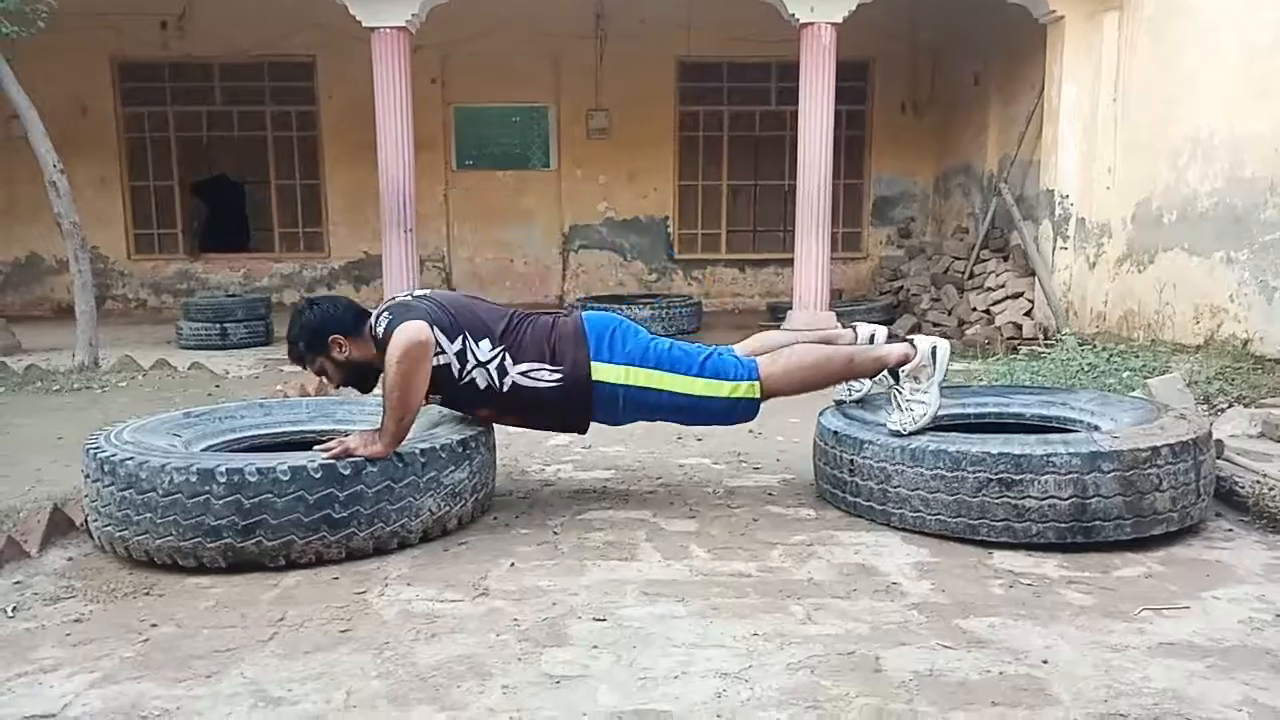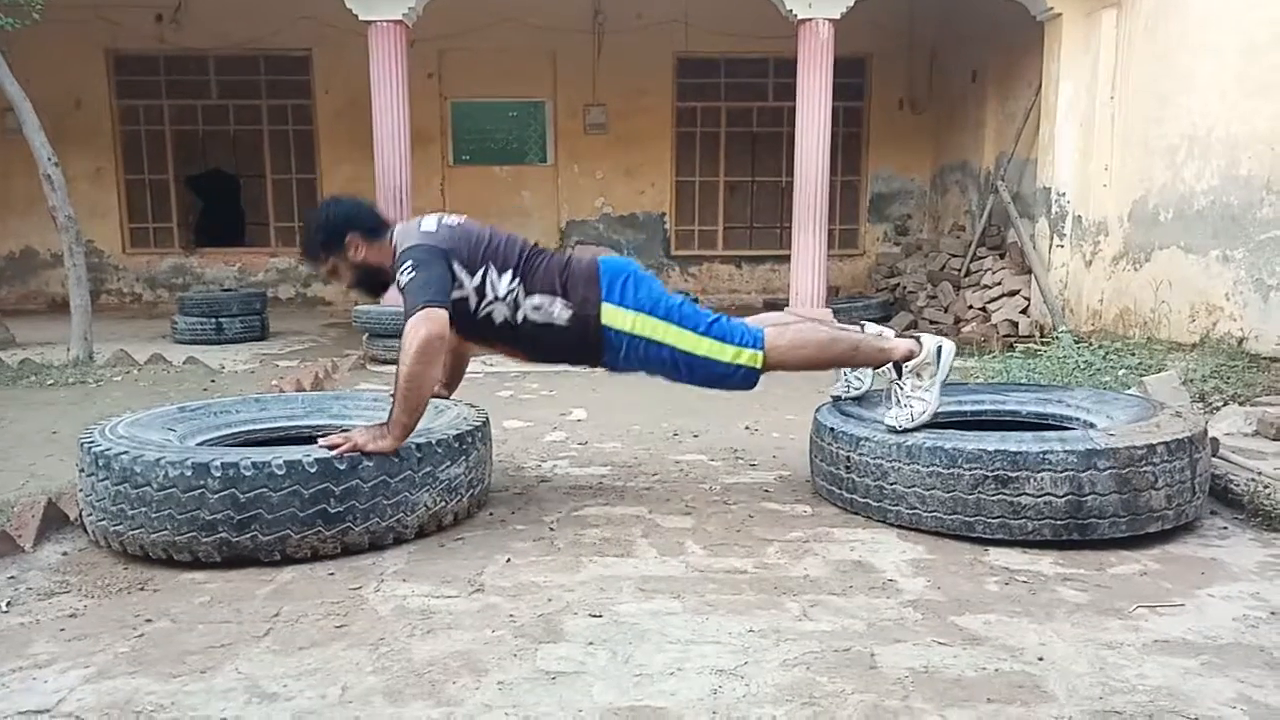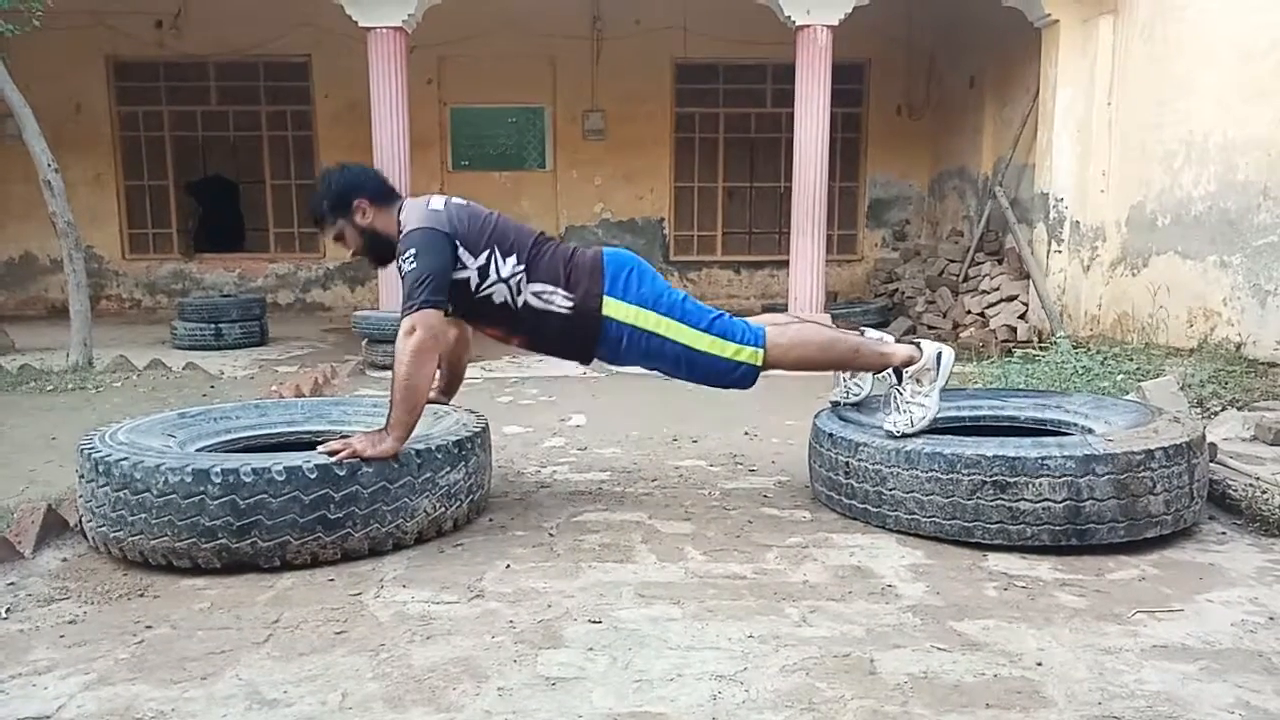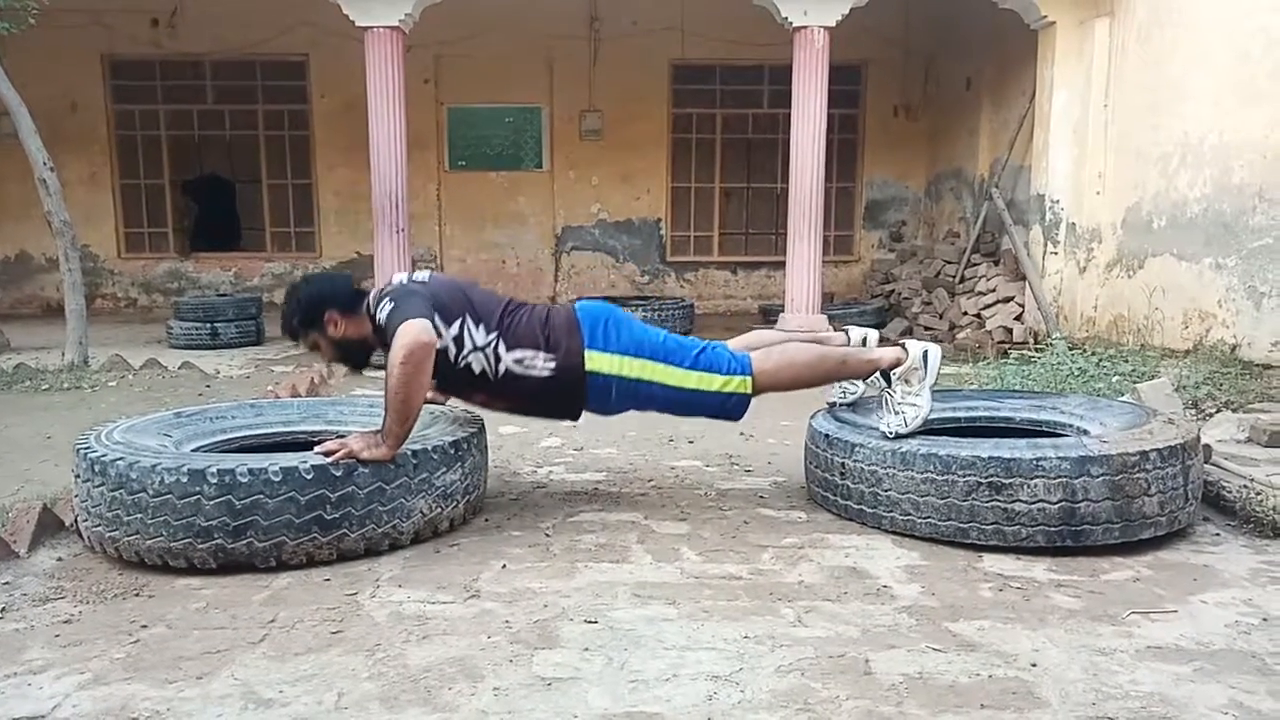
dt=0.7s
person 1, frame 1
left shoulder: (391, 321)
right shoulder: (420, 312)
left elbow: (414, 345)
left wrist: (385, 440)
right wrist: (442, 392)
left hip: (596, 365)
right hip: (589, 348)
left knee: (754, 380)
right knee: (736, 358)
left ankle: (908, 356)
right ankle: (857, 338)
person 1, frame 2
left shoulder: (413, 254)
right shoulder: (430, 246)
left elbow: (427, 334)
right elbow: (460, 320)
left wrist: (392, 432)
right wrist: (444, 387)
left hip: (606, 309)
right hip: (600, 297)
left knee: (759, 352)
right knee: (742, 335)
left ankle: (909, 352)
right ankle: (865, 336)
person 1, frame 3
left shoulder: (418, 234)
right shoulder: (433, 223)
left elbow: (421, 333)
right elbow: (458, 317)
left wrist: (392, 437)
right wrist: (444, 394)
left hip: (606, 304)
right hip: (602, 294)
left knee: (753, 350)
right knee: (744, 333)
left ankle: (909, 357)
right ankle: (867, 340)
person 1, frame 4
left shoulder: (393, 301)
right shoulder: (411, 296)
left elbow: (415, 350)
left wrist: (387, 441)
right wrist: (435, 393)
left hip: (591, 355)
right hip: (584, 343)
left knee: (744, 375)
right knee: (726, 354)
left ankle: (901, 360)
right ankle: (849, 343)
